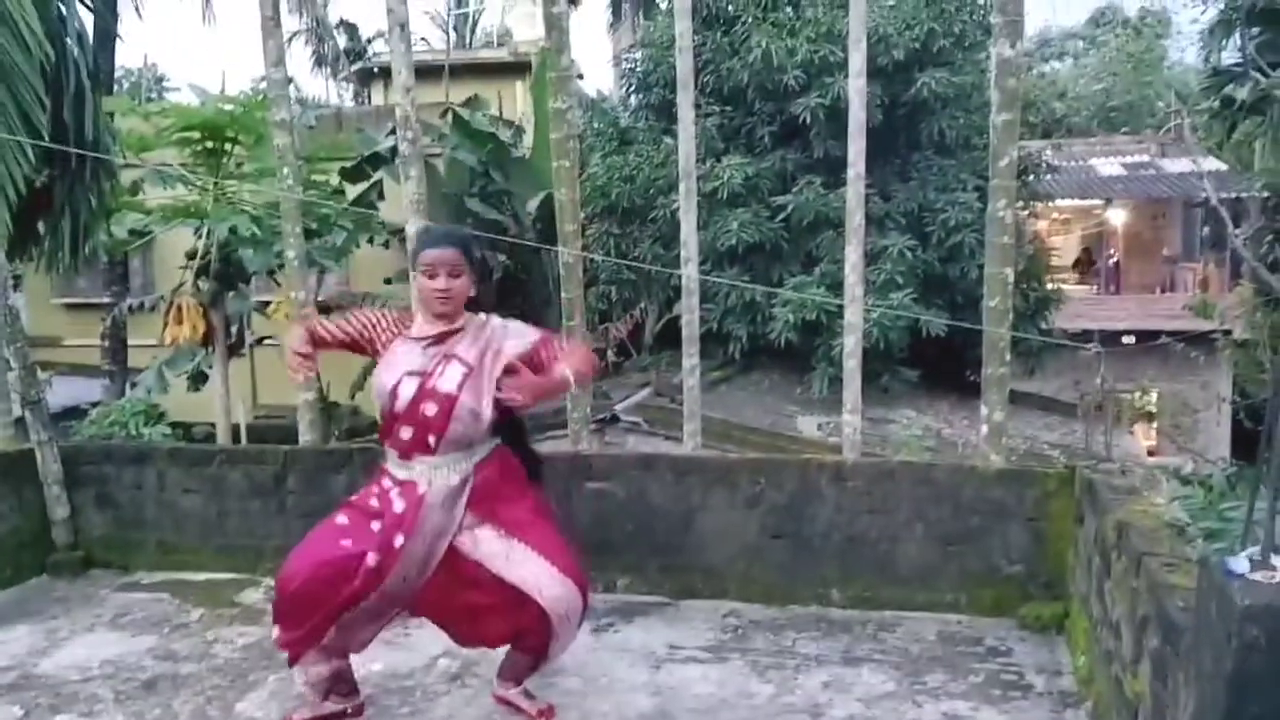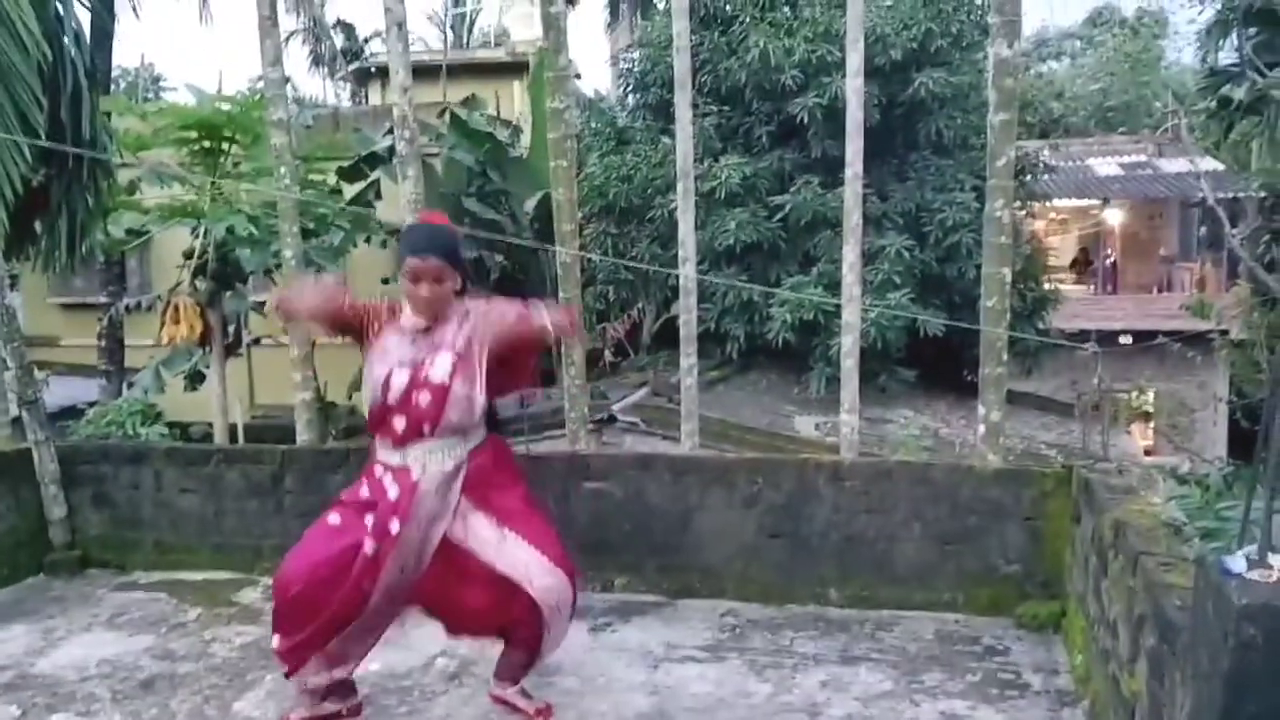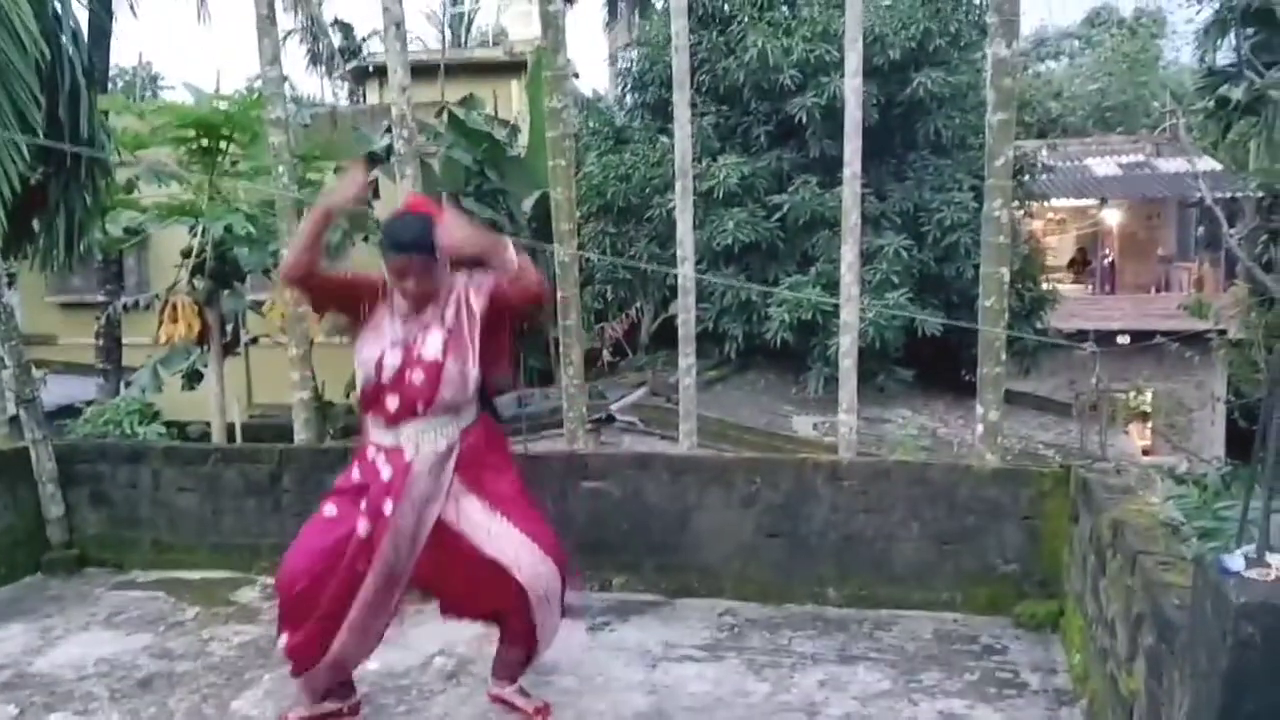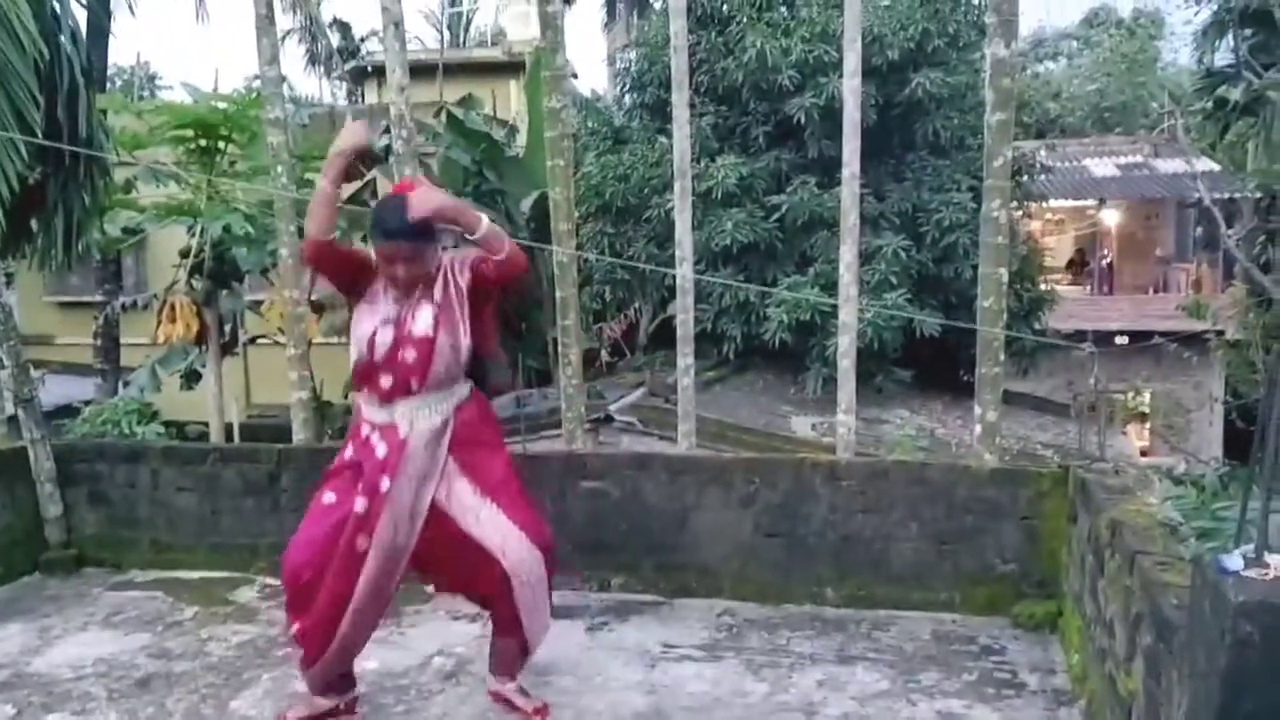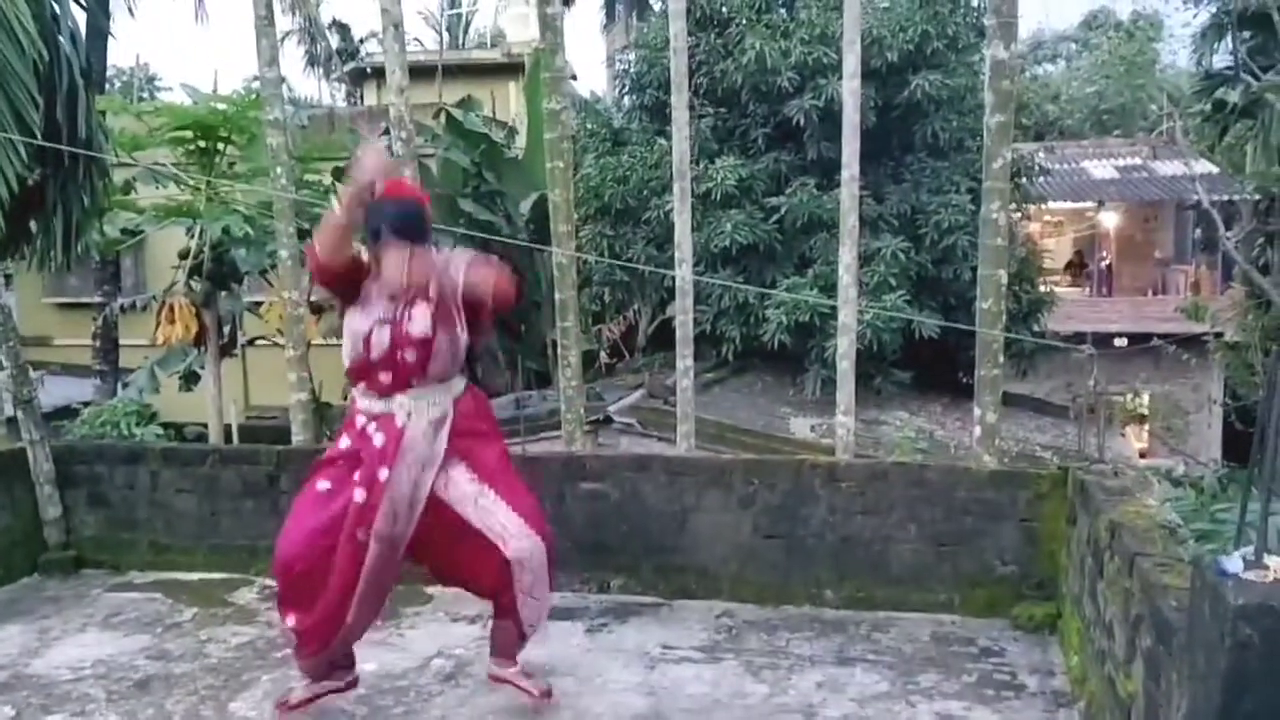
dt=0.1s
person 1, frame 1
left shoulder: (496, 338)
right shoulder: (387, 332)
left elbow: (582, 359)
right elbow: (317, 329)
left wrist: (545, 384)
right wrist: (301, 344)
left hip: (479, 493)
right hip: (400, 494)
left knee: (560, 595)
right knee: (303, 581)
person 1, frame 2
left shoulder: (483, 320)
right shoulder: (378, 319)
left elbow: (563, 320)
right elbow: (294, 306)
left wrist: (522, 323)
right wrist: (306, 299)
left hip: (470, 481)
right hip: (392, 483)
left knee: (550, 586)
right knee: (303, 581)
person 1, frame 3
left shoulder: (473, 296)
right shoulder: (368, 301)
left elbow: (534, 289)
right elbow: (296, 273)
left wrist: (485, 244)
right wrist: (325, 212)
left hip: (461, 462)
right hip: (384, 467)
left knee: (536, 568)
right knee: (309, 576)
person 1, frame 4
left shoulder: (459, 273)
right shoulder: (361, 277)
left elbow: (512, 262)
right elbow: (314, 246)
left wrist: (459, 212)
right wrist: (337, 163)
left hip: (454, 438)
right hip: (379, 444)
left knee: (520, 554)
right knee: (313, 561)
person 1, frame 5
left shoulder: (454, 269)
right shoulder: (355, 273)
left elbow: (501, 289)
right elbow: (321, 259)
left wrist: (428, 269)
right wrist: (357, 188)
left hip: (450, 429)
right hip: (373, 435)
left knee: (520, 542)
right knee: (306, 550)
left ankle: (506, 661)
right ankle: (329, 670)
